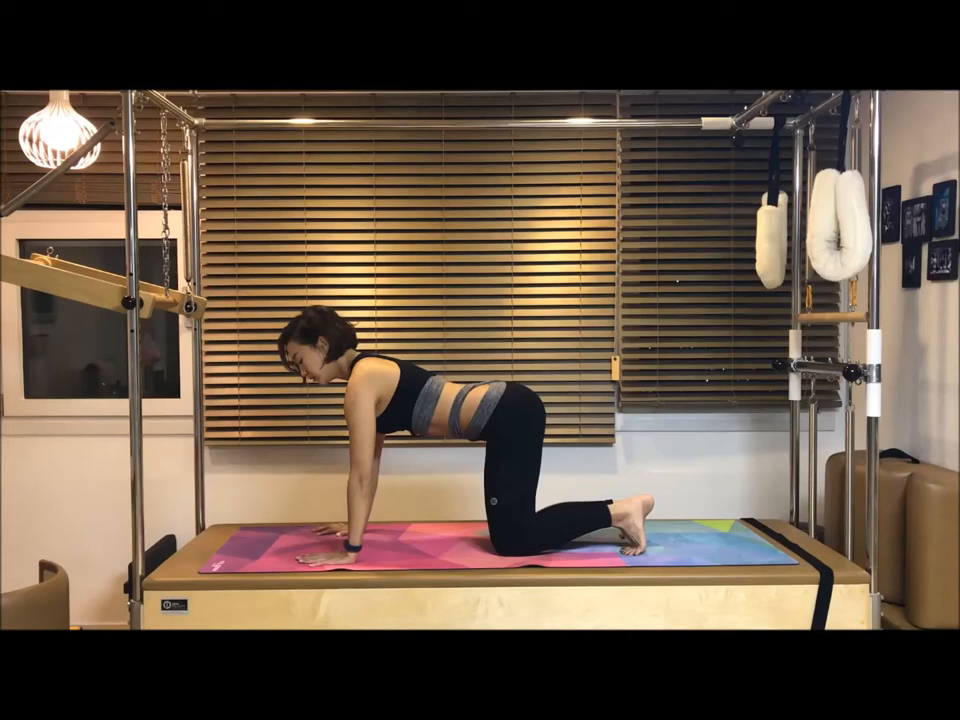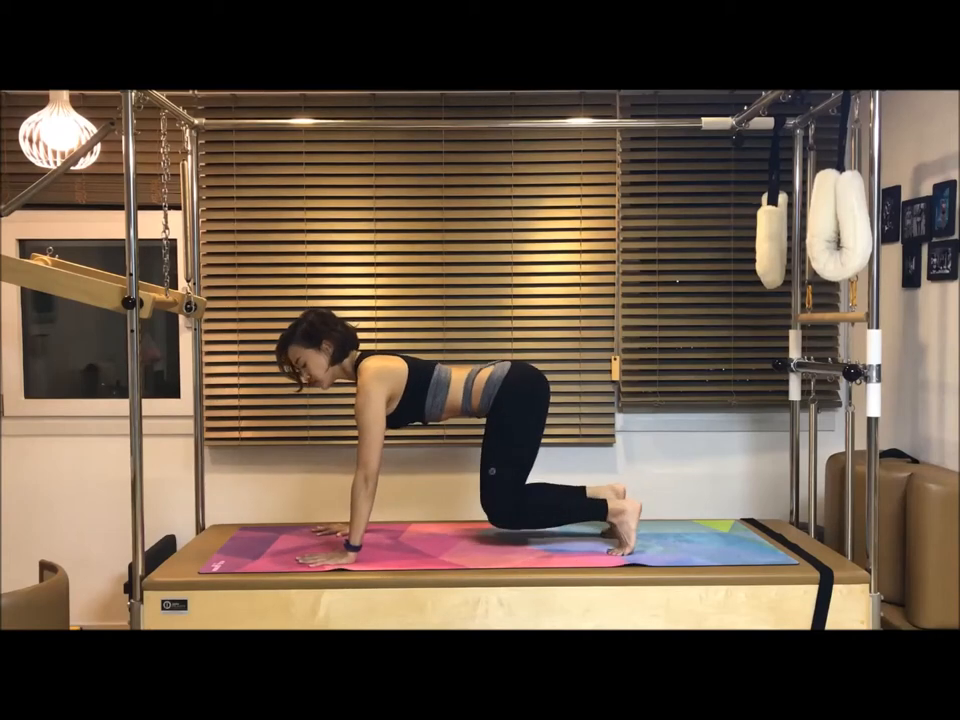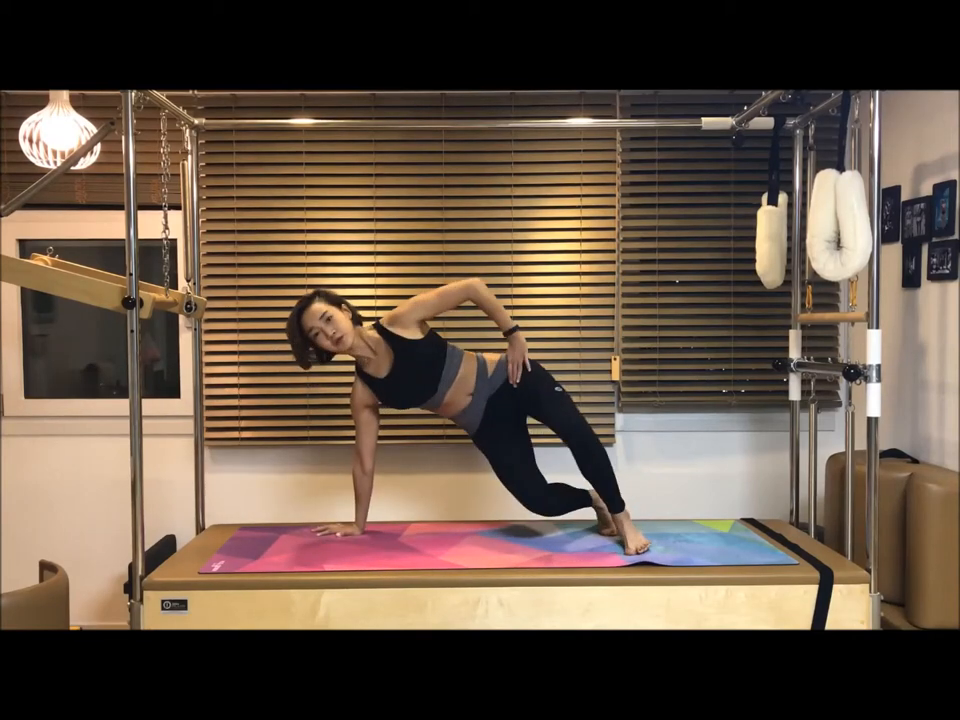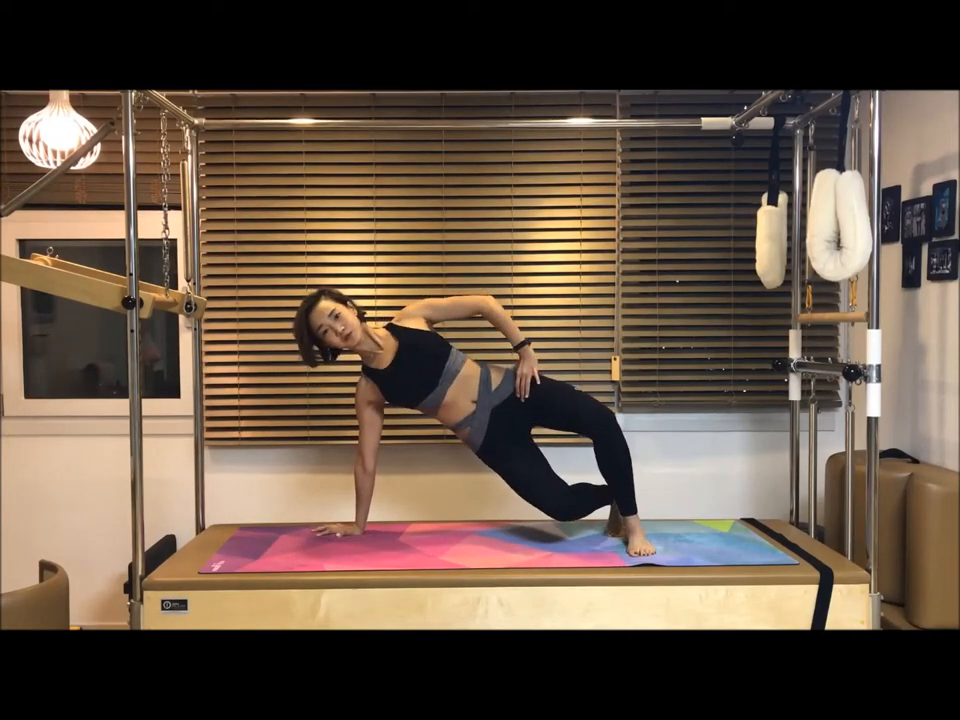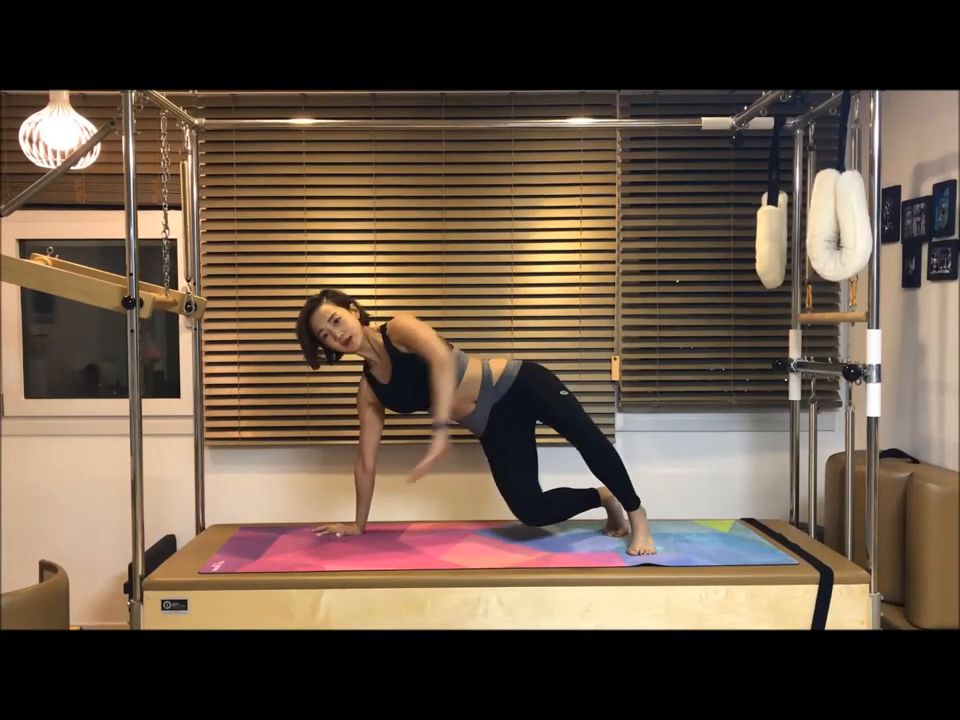
dt=1s
person 1, frame 1
left shoulder: (360, 384)
right shoulder: (369, 373)
left elbow: (361, 474)
right elbow: (372, 463)
left wrist: (350, 549)
right wrist: (356, 525)
left hip: (511, 415)
right hip: (509, 407)
left knee: (510, 540)
right knee: (513, 522)
left ankle: (621, 513)
right ankle: (624, 508)
person 1, frame 2
left shoulder: (371, 379)
right shoulder: (371, 373)
left elbow: (367, 472)
right elbow: (367, 468)
left wrist: (350, 548)
right wrist: (355, 524)
left hip: (518, 389)
right hip: (508, 391)
left knee: (503, 509)
right knee: (500, 503)
left ankle: (617, 509)
right ankle: (603, 494)
person 1, frame 3
left shoulder: (401, 321)
right shoulder: (364, 392)
left elbow: (473, 287)
right elbow: (364, 461)
left wrist: (513, 334)
right wrist: (358, 523)
left hip: (509, 378)
right hip: (486, 424)
left knee: (574, 429)
right knee: (539, 500)
left ankle: (621, 518)
right ankle: (594, 499)
person 1, frame 4
left shoulder: (411, 318)
right shoulder: (369, 390)
left elbow: (485, 303)
right elbow: (366, 461)
left wrist: (524, 348)
right wrist: (358, 523)
left hip: (511, 390)
right hip: (489, 437)
left knee: (601, 420)
right knee: (562, 506)
left ankle: (631, 520)
right ankle: (611, 496)
person 1, frame 5
left shoulder: (399, 329)
right shoulder: (369, 389)
left elbow: (442, 356)
right elbow: (366, 459)
left wrist: (441, 430)
right wrist: (359, 523)
left hip: (519, 382)
right hip: (495, 424)
left knee: (579, 430)
right knee: (529, 509)
left ankle: (636, 513)
right ankle: (604, 496)
